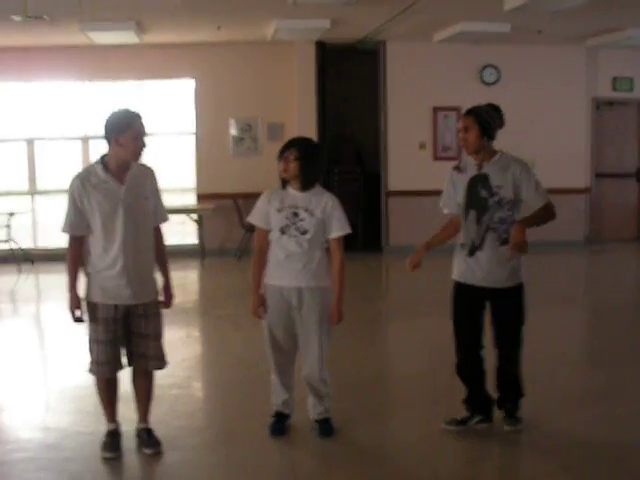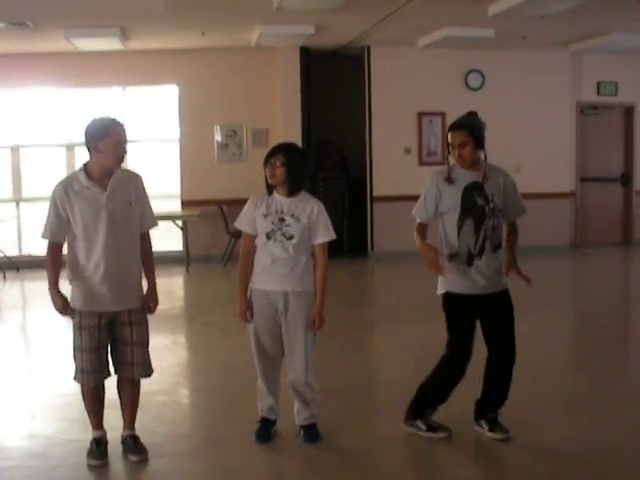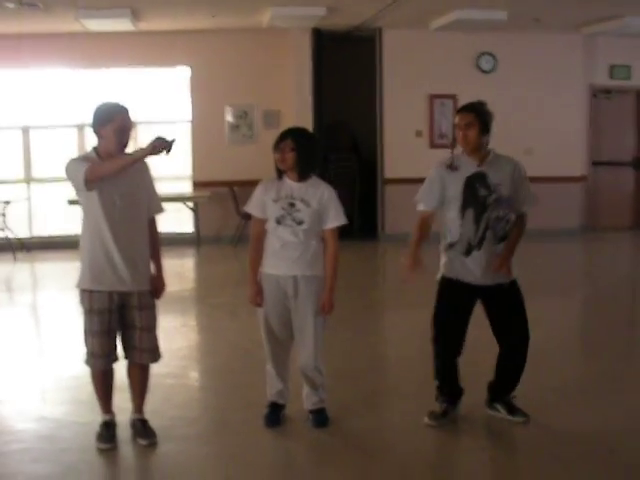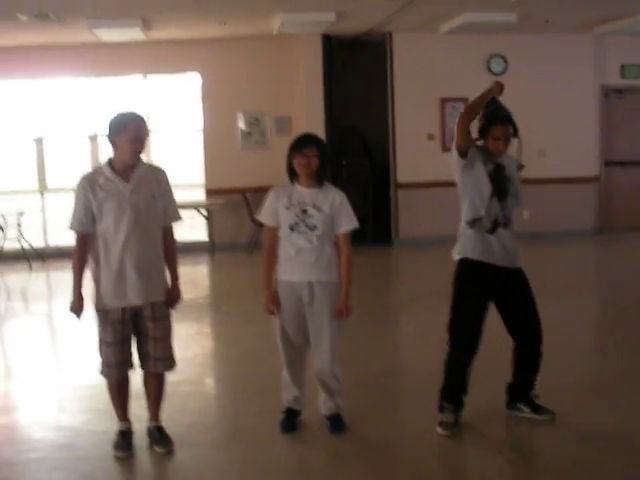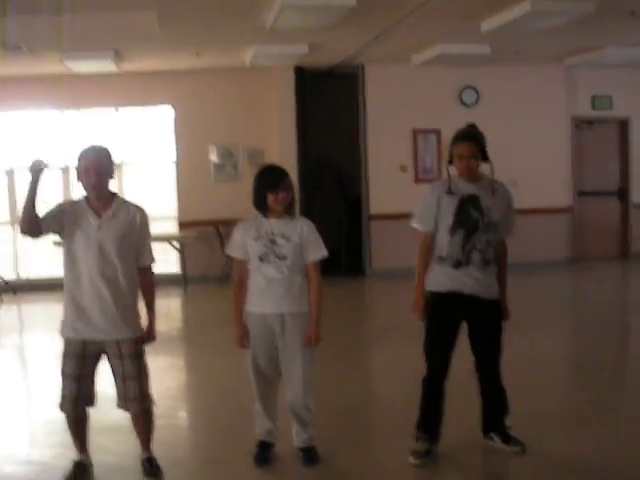
dt=1s
person 1, frame 1
left shoulder: (146, 177)
right shoulder: (83, 183)
left elbow: (155, 232)
right elbow: (76, 241)
left wrist: (166, 278)
right wrist: (72, 290)
left hip: (143, 290)
right hip: (103, 293)
left knee: (145, 362)
right knee: (105, 365)
left ankle: (144, 426)
right ankle: (112, 428)
person 1, frame 2
left shoulder: (133, 183)
right shoulder: (66, 190)
left elbow: (143, 238)
right elbow: (55, 245)
left wrist: (152, 286)
right wrist: (54, 289)
left hip: (130, 297)
right hip: (87, 300)
left knee: (131, 369)
right knee: (90, 373)
left ankle: (129, 433)
right ankle: (98, 436)
person 1, frame 3
left shoulder: (139, 169)
right shoulder: (79, 167)
left elbow: (149, 222)
right elbow: (100, 173)
left wrist: (158, 270)
right wrist: (145, 152)
left hip: (138, 277)
right hip: (98, 279)
left knee: (141, 352)
right knee: (100, 355)
left ankle: (138, 416)
right ankle: (107, 419)
person 1, frame 4
left shoulder: (157, 178)
right shoulder: (90, 184)
left elbow: (166, 233)
right elbow: (84, 240)
left wrist: (174, 280)
right wrist: (77, 290)
left hip: (153, 289)
right hip: (111, 293)
left knee: (157, 362)
right knee: (115, 365)
left ankle: (154, 424)
right ankle: (124, 427)
person 1, frame 5
left shoulder: (133, 216)
right shoulder: (67, 214)
left elbow: (144, 272)
right elbow: (28, 228)
left wrist: (151, 320)
right wrist: (33, 185)
left hip: (122, 325)
right hip: (78, 326)
left knee: (137, 398)
right knee: (73, 400)
person 2, frame 1
left shoulder: (515, 169)
right shoulder: (458, 173)
left elbow: (547, 211)
right elbow: (455, 223)
left wrist: (522, 223)
right wrist: (424, 249)
left hip: (506, 277)
right hip: (467, 276)
left knee: (508, 345)
right knee: (466, 348)
left ankle: (510, 405)
right ankle: (478, 407)
person 2, frame 2
left shoulder: (501, 179)
right shoulder: (441, 181)
left elbow: (511, 224)
right elbow: (422, 223)
left wrist: (512, 258)
right wrist: (425, 247)
left hip: (495, 285)
right hip: (458, 286)
left knee: (504, 353)
right knee: (458, 354)
left ankle: (487, 414)
right ankle: (418, 412)
person 2, frame 3
left shoulder: (510, 169)
right shoulder: (445, 171)
left elbow: (521, 216)
right elbow: (427, 215)
left wrist: (509, 252)
right wrist: (414, 252)
left hip: (499, 275)
right hip: (456, 274)
left knee: (516, 341)
right knee: (444, 340)
left ankle: (499, 397)
right ankle: (448, 398)
person 2, frame 4
left shoulder: (510, 165)
right shoulder: (468, 158)
right elbow: (463, 122)
right wrist: (490, 94)
left hip: (508, 264)
right hip: (474, 262)
left knee: (530, 333)
right knee: (464, 339)
left ankle: (519, 397)
right ankle: (450, 405)
person 2, frame 5
left shoulder: (498, 193)
right shoulder: (440, 192)
left elbow: (500, 245)
right elbow: (427, 243)
left wrist: (503, 291)
right wrist: (419, 288)
left hip: (484, 292)
right hip: (443, 290)
left knee: (489, 364)
right knee: (436, 366)
left ankle: (494, 426)
right ankle: (426, 435)
person 3, frame 1
left shoulder: (326, 202)
right shoulder: (270, 200)
left elbow: (336, 254)
right elbow: (260, 248)
left wrist: (337, 299)
right wrist: (256, 291)
left hip: (313, 289)
right hip: (276, 288)
left knee: (315, 357)
right knee: (280, 355)
left ankle: (321, 412)
right ankle: (282, 409)
person 3, frame 2
left shoulder: (312, 208)
right shoulder: (256, 205)
left elbow: (321, 259)
right elbow: (246, 254)
left wrist: (319, 304)
right wrist: (242, 296)
left hip: (299, 294)
right hip: (263, 292)
left knee: (300, 363)
right knee: (266, 360)
left ankle: (307, 418)
right ankle: (267, 415)
person 3, frame 3
left shoulder: (323, 193)
right shoulder: (266, 189)
left elbow: (331, 243)
right elbow: (257, 237)
left wrist: (329, 289)
right wrist: (253, 281)
left hip: (308, 279)
right hip: (272, 277)
left knee: (309, 349)
right knee: (275, 345)
left ankle: (315, 402)
right ankle: (276, 400)
person 3, frame 4
left shoulder: (334, 198)
right shoulder: (278, 196)
left elbow: (344, 248)
right elbow: (270, 246)
left wrist: (345, 293)
right wrist: (268, 288)
left hip: (323, 284)
right hip: (287, 284)
left knee: (326, 353)
right knee: (291, 351)
left ankle: (332, 407)
right ankle: (292, 406)
person 3, frame 5
left shoulder: (303, 228)
right shoulder: (246, 230)
left elbow: (313, 277)
right elbow: (239, 279)
left wrist: (315, 321)
right wrist: (239, 321)
left hip: (294, 314)
right hip: (258, 315)
left knee: (298, 383)
right knee: (263, 382)
left ankle: (305, 439)
right ankle: (265, 437)
